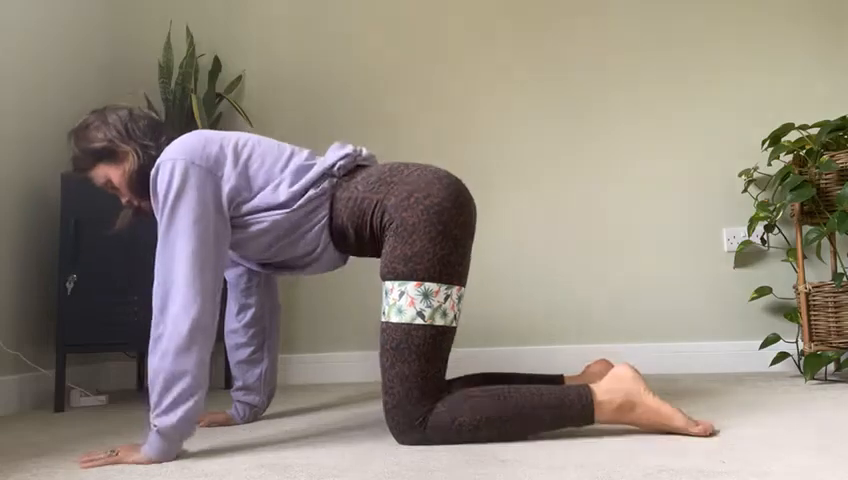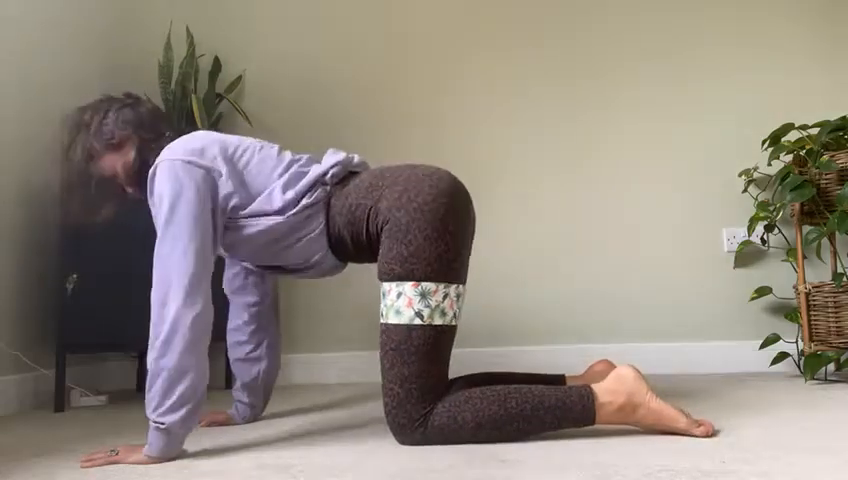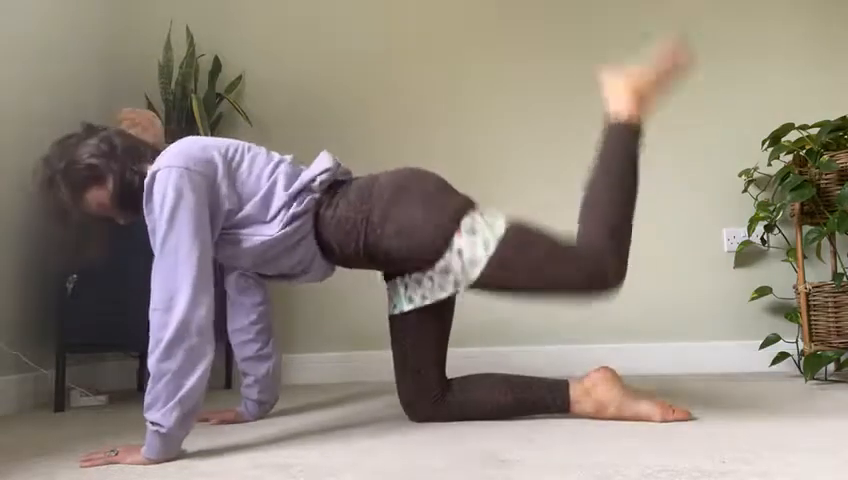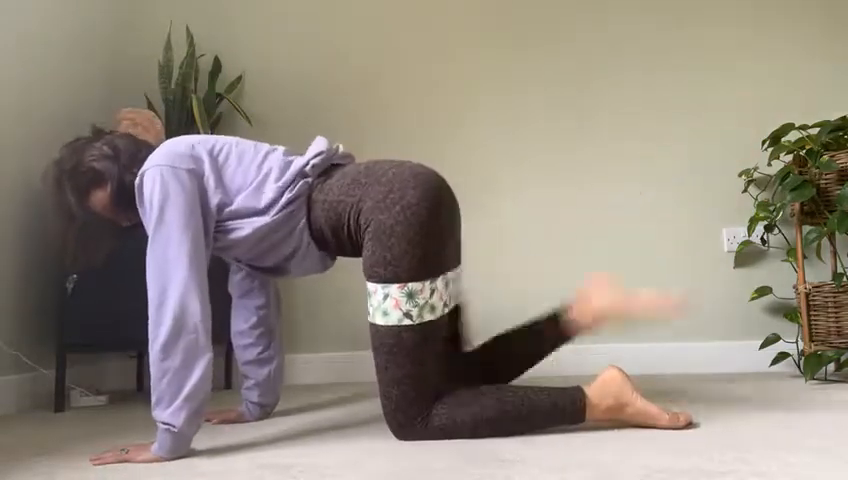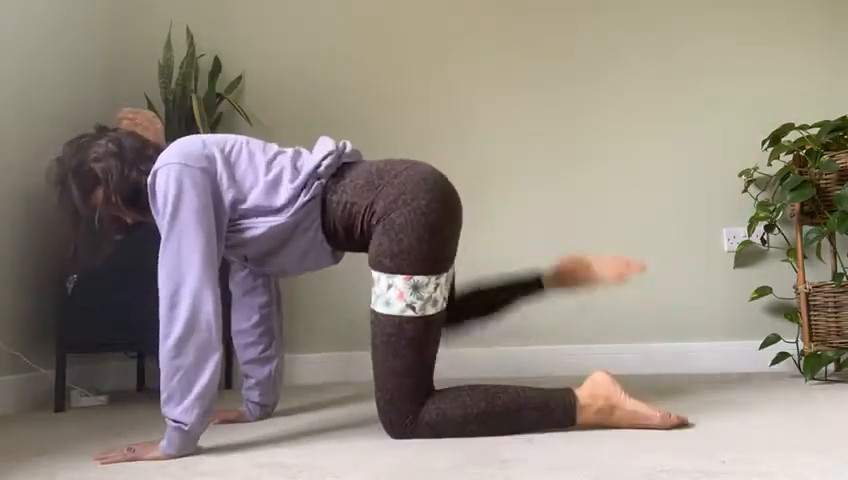
dt=1s
person 1, frame 1
left shoulder: (182, 165)
right shoulder: (213, 175)
left elbow: (185, 307)
right elbow: (246, 284)
left wrist: (162, 440)
right wrist: (247, 402)
left hip: (417, 208)
right hip: (417, 210)
left knee: (414, 420)
right knee: (418, 394)
left ankle: (608, 400)
right ankle: (585, 380)
person 1, frame 2
left shoulder: (179, 168)
right shoulder: (215, 174)
left elbow: (181, 307)
right elbow: (248, 291)
left wrist: (161, 441)
right wrist: (245, 405)
left hip: (412, 210)
right hip: (421, 210)
left knee: (414, 421)
right knee: (422, 390)
left ankle: (611, 400)
right ankle: (586, 379)
person 1, frame 3
left shoulder: (179, 171)
right shoulder: (202, 191)
left elbow: (184, 308)
right elbow: (244, 290)
left wrist: (159, 439)
right wrist: (254, 400)
left hip: (412, 218)
right hip: (401, 243)
left knee: (597, 270)
right knee: (425, 402)
left ankle: (622, 109)
right ankle: (588, 394)
person 1, frame 4
left shoulder: (165, 172)
right shoulder: (198, 178)
left elbow: (177, 306)
right elbow: (251, 284)
left wrist: (169, 437)
right wrist: (258, 400)
left hip: (400, 204)
right hip: (407, 206)
left knee: (412, 419)
right knee: (444, 386)
left ankle: (598, 398)
right ankle: (578, 315)
person 1, frame 5
left shoulder: (175, 171)
right shoulder: (204, 176)
left elbow: (189, 304)
right elbow: (252, 282)
left wrist: (178, 436)
right wrist: (258, 400)
left hip: (403, 206)
right hip: (407, 200)
left knee: (404, 416)
right knee: (450, 314)
left ankle: (592, 402)
right ankle: (564, 273)
